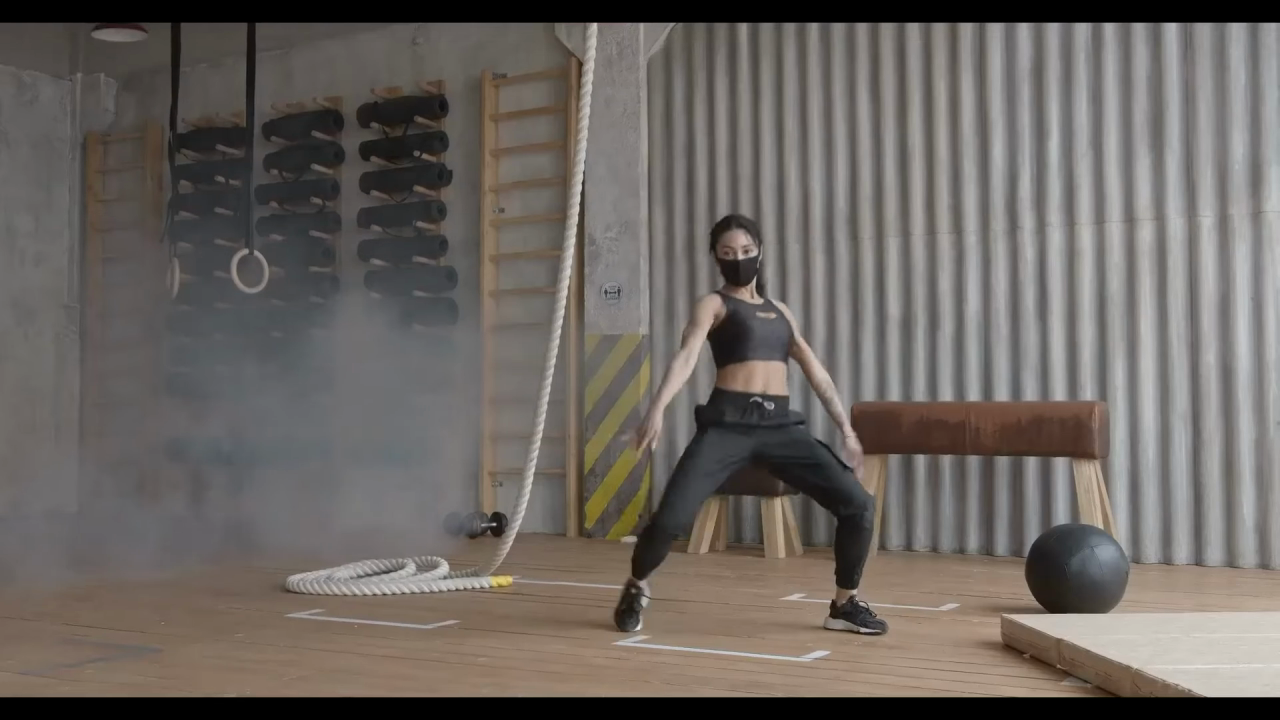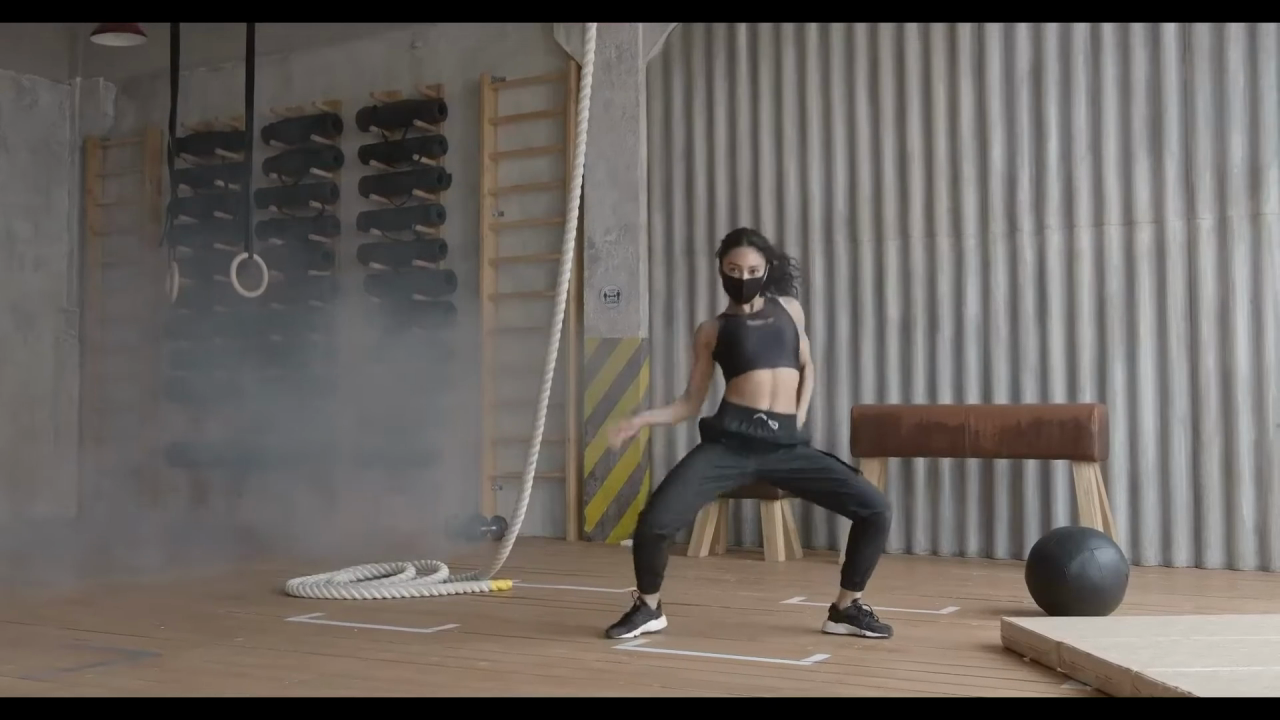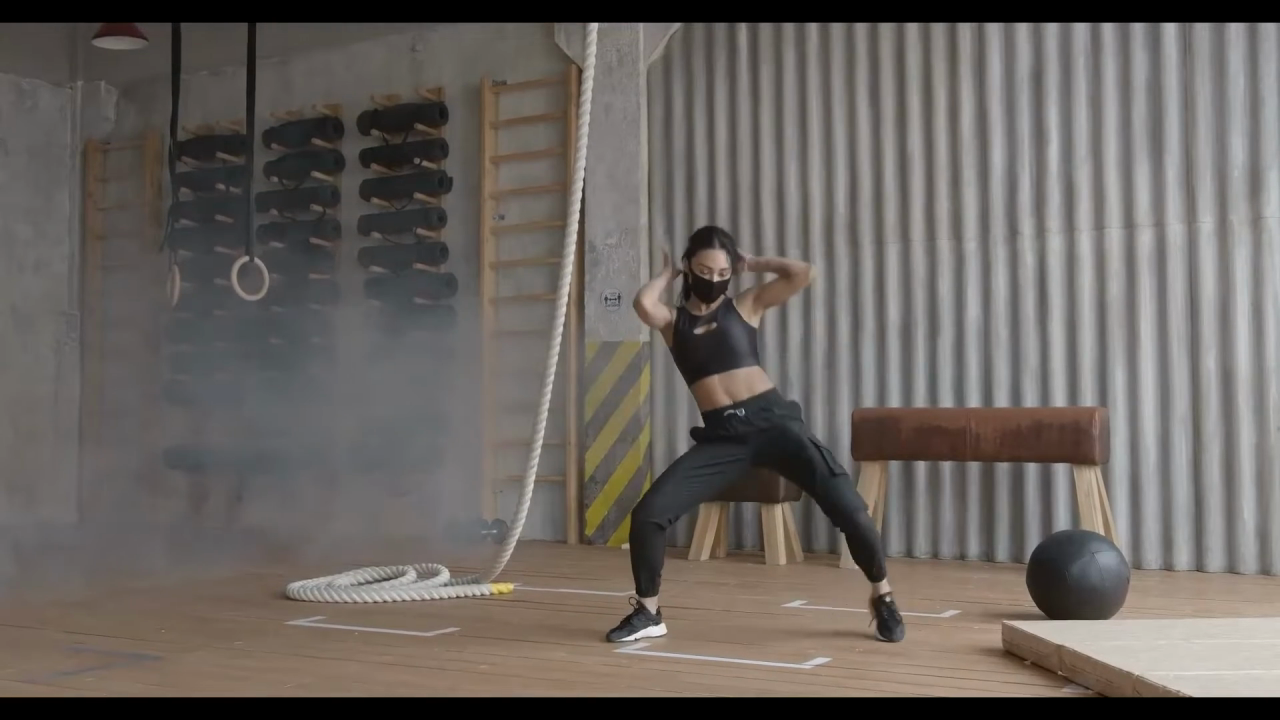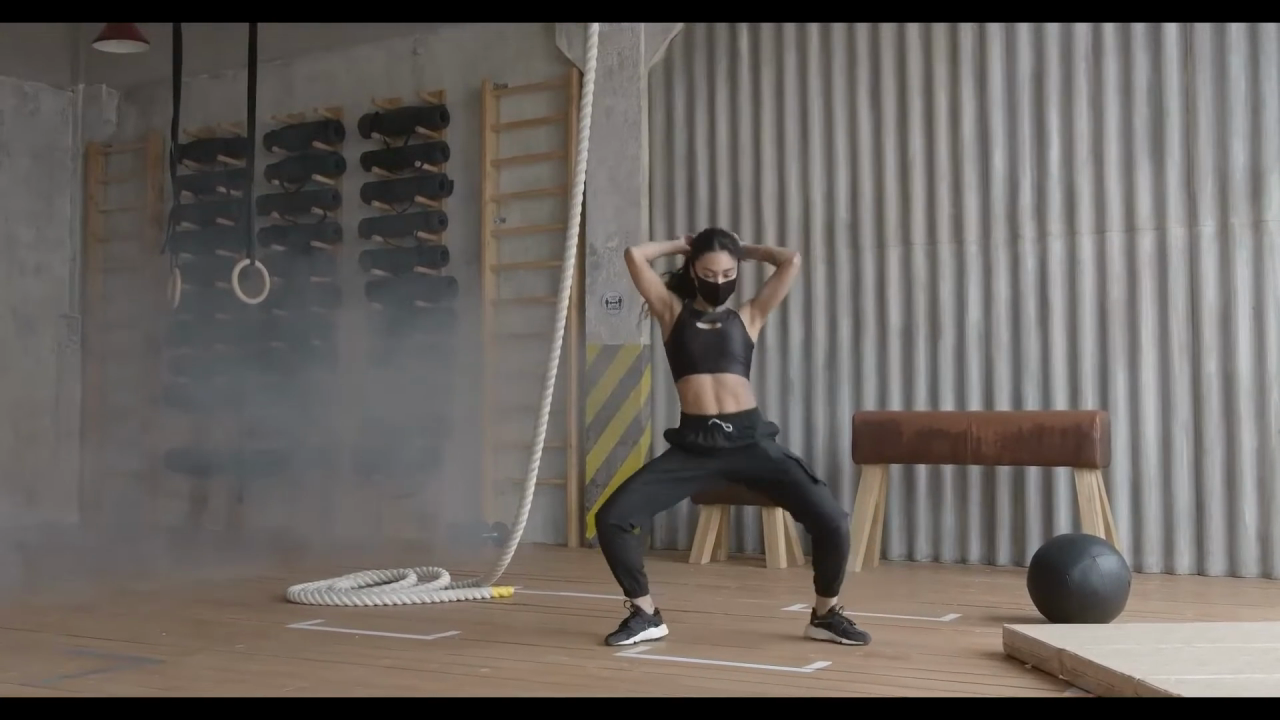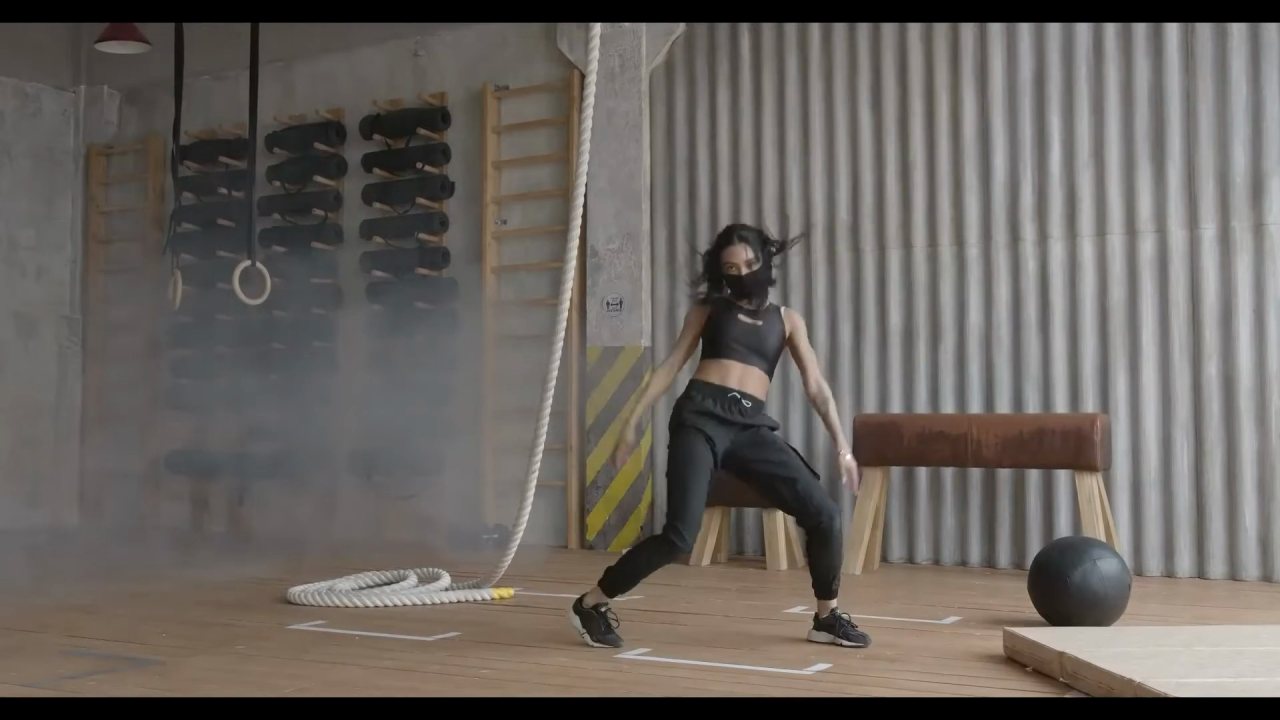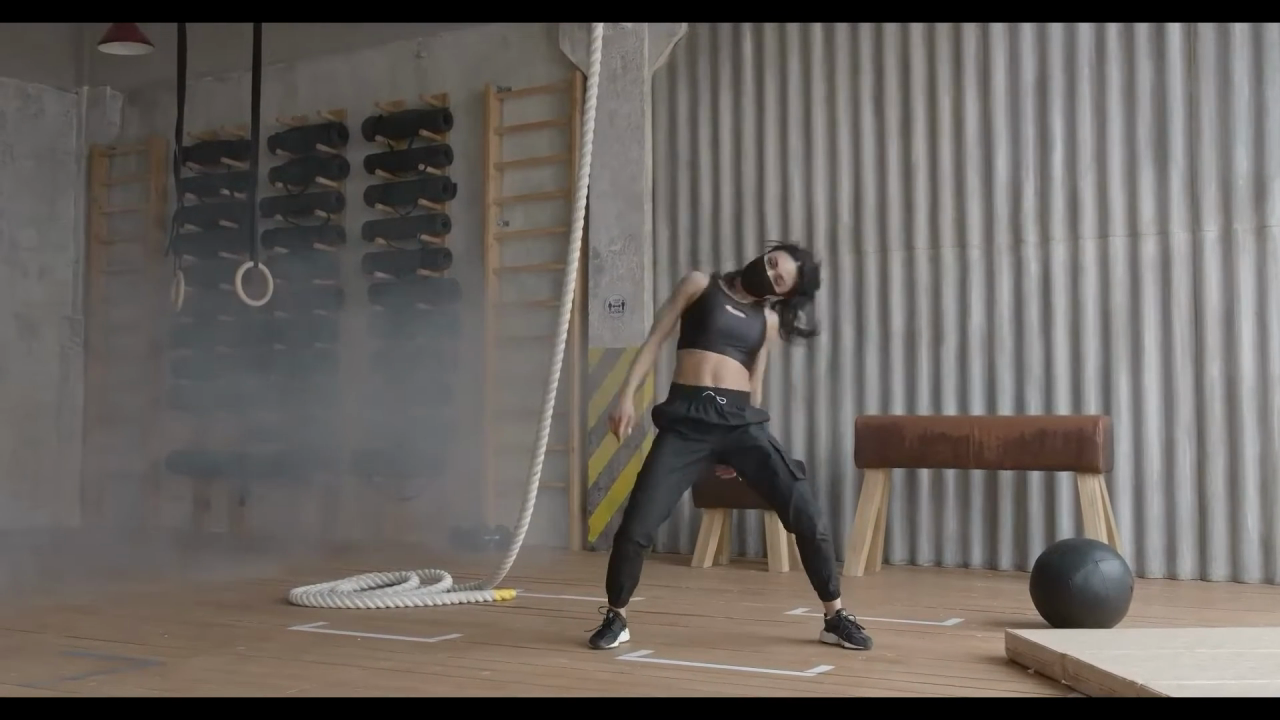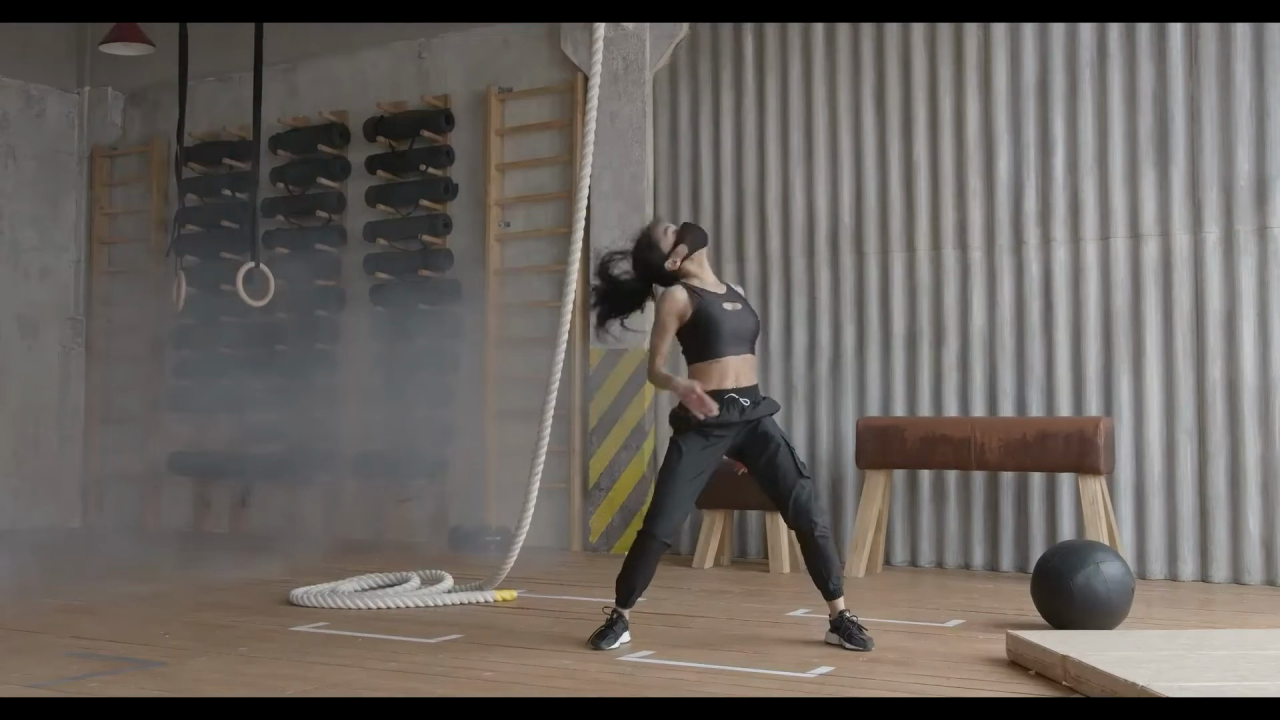
dt=0.7s
person 1, frame 1
left shoulder: (783, 311)
right shoulder: (713, 305)
left elbow: (816, 373)
right elbow: (685, 358)
left wrist: (846, 429)
right wrist: (655, 411)
left hip: (781, 425)
right hip: (728, 423)
left knee: (857, 504)
right knee: (670, 517)
left ankle: (845, 604)
right ankle: (636, 587)
person 1, frame 2
left shoulder: (788, 307)
right shoulder: (712, 329)
left elbow: (806, 366)
right elbow: (692, 401)
left wrist: (800, 412)
right wrist: (642, 418)
left hip: (786, 443)
right hip: (730, 441)
left knee: (875, 508)
right knee: (655, 521)
left ankle: (846, 607)
right ankle: (648, 607)
person 1, frame 3
left shoulder: (746, 306)
right shoulder: (671, 319)
left elbow: (802, 273)
right elbow: (643, 302)
left wrist: (751, 263)
right wrist: (666, 276)
left hip: (776, 422)
right hip: (722, 436)
left knee: (848, 509)
right knee: (648, 515)
left ankle: (882, 596)
right ankle: (647, 612)
person 1, frame 4
left shoulder: (748, 317)
right shoulder: (673, 310)
left elbow: (791, 261)
right elbow: (634, 255)
left wrist: (744, 249)
right wrist: (681, 245)
left hip: (748, 439)
right hip: (694, 446)
left knee: (831, 519)
right knee: (612, 518)
left ankle: (825, 611)
right ankle: (645, 614)
person 1, frame 5
left shoulder: (787, 319)
right shoulder: (707, 310)
left elbow: (815, 383)
right elbow: (670, 367)
left wrist: (841, 444)
right wrist: (631, 421)
left hip: (751, 427)
right hip: (701, 418)
left knee: (824, 514)
right knee: (680, 536)
left ankle: (827, 615)
right ankle: (592, 604)
person 1, frame 6
left shoulder: (770, 319)
right shoulder: (700, 284)
right elbow: (654, 342)
left wrist: (736, 451)
right wrist: (626, 395)
left hip: (740, 421)
right hip: (686, 420)
left knee: (806, 515)
right knee: (636, 528)
left ankle: (835, 616)
right ankle: (616, 616)
person 1, frame 7
left shoulder: (735, 291)
right shoulder: (677, 298)
right elbow: (656, 369)
right wrist: (684, 387)
left hip: (754, 413)
right hip: (704, 422)
left knee: (808, 513)
right knee: (660, 525)
left ankle: (839, 617)
right ankle: (619, 616)
